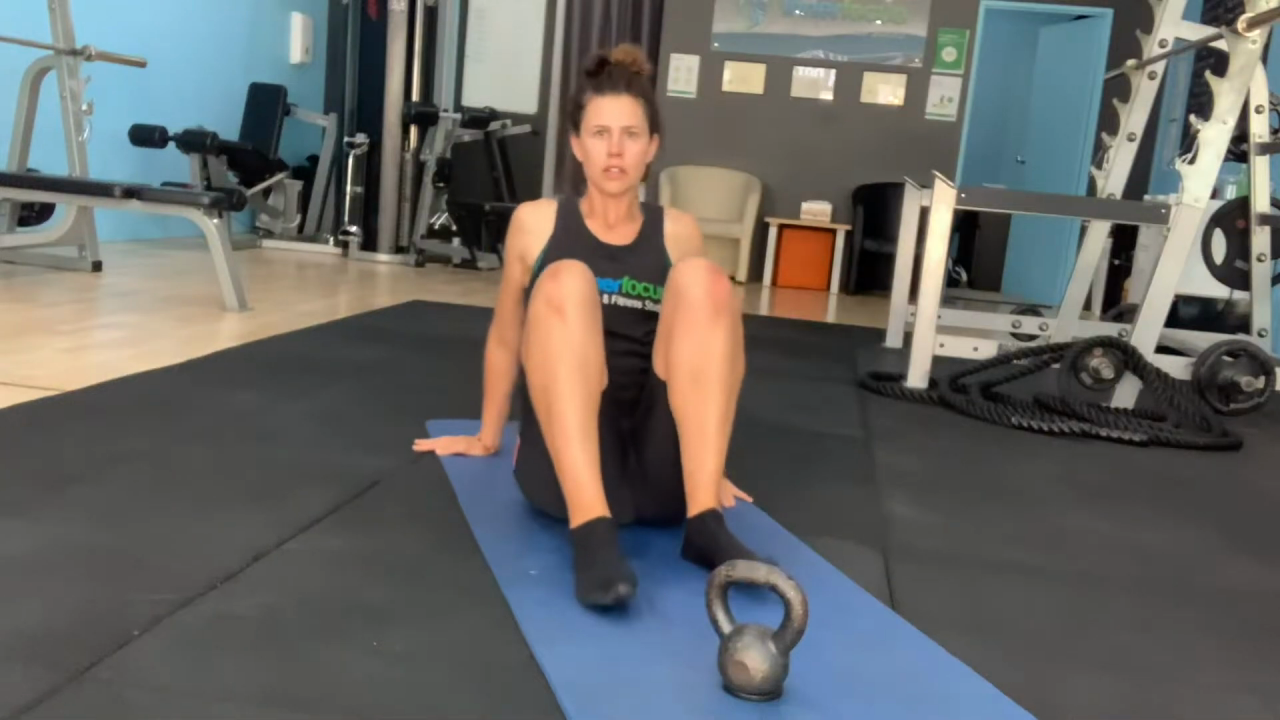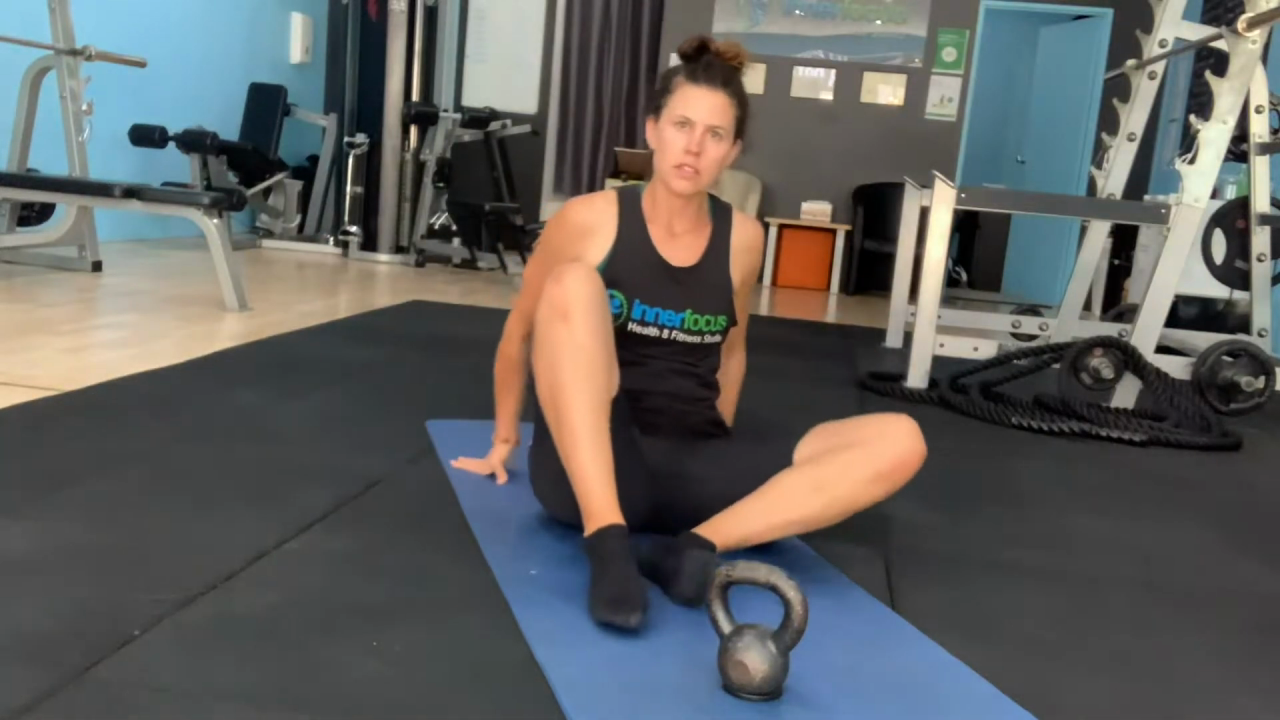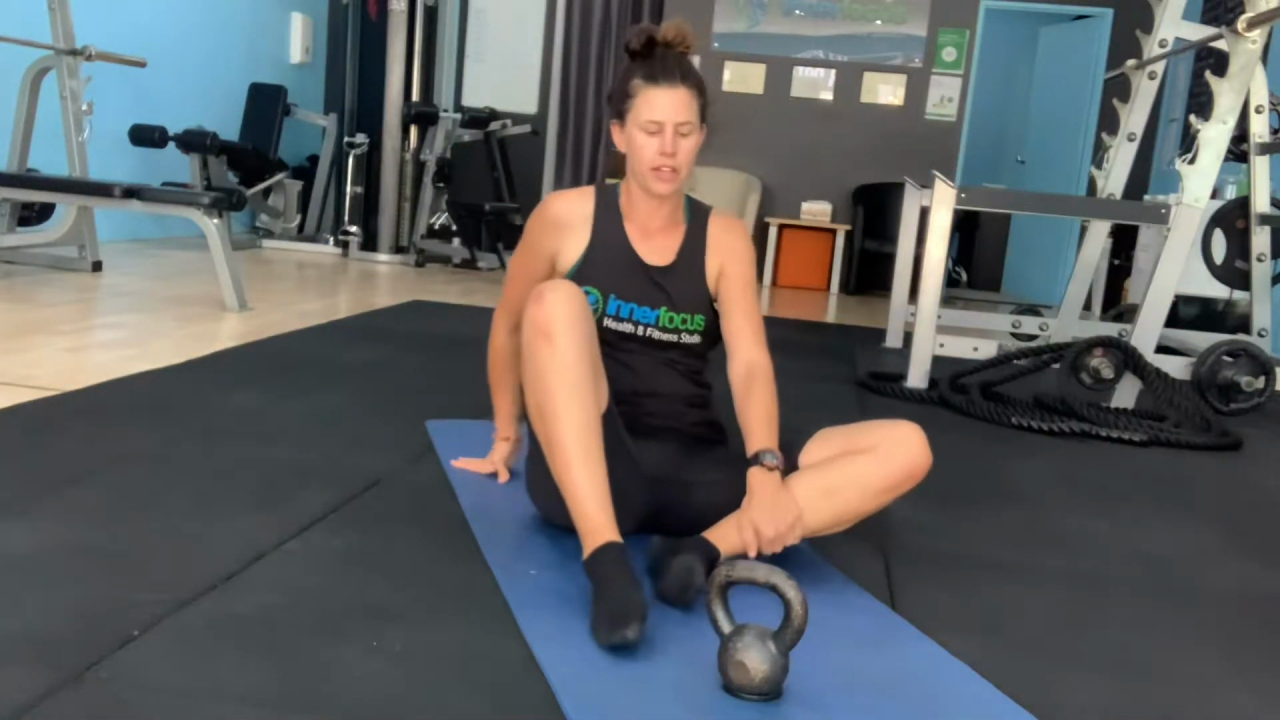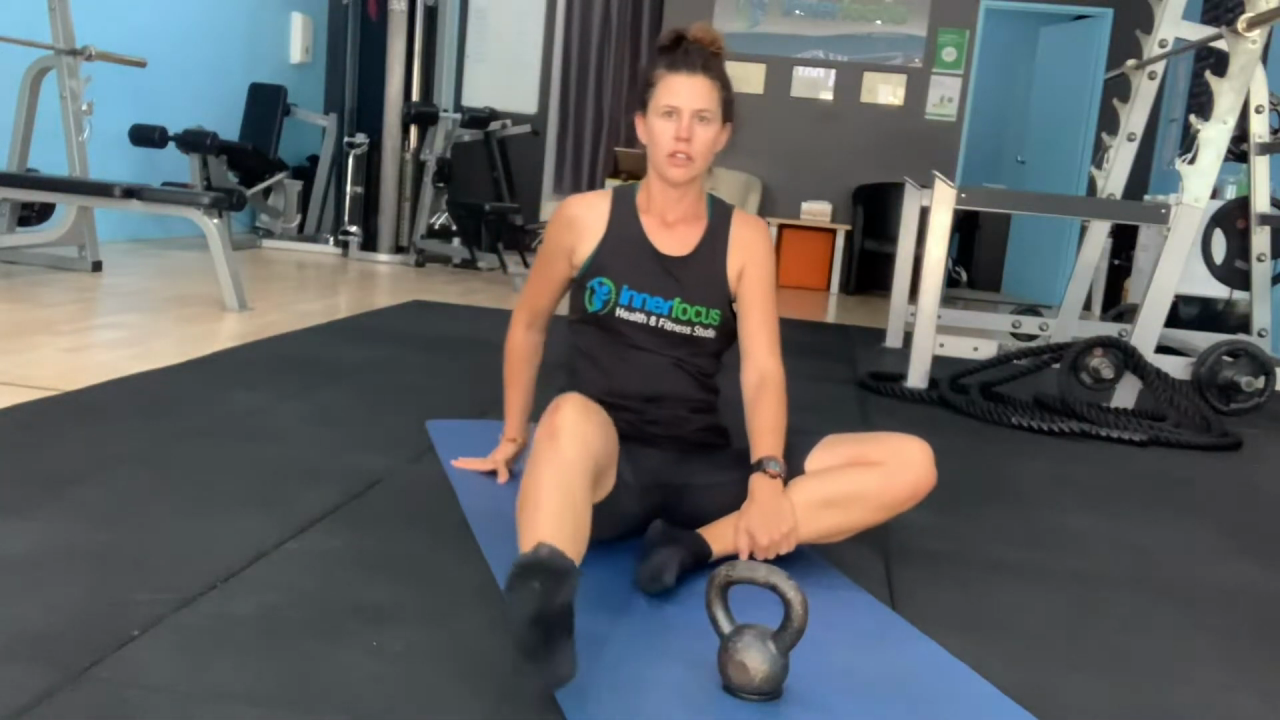
dt=1s
person 1, frame 1
left shoulder: (679, 233)
right shoulder: (536, 223)
right elbow: (505, 339)
left wrist: (708, 468)
right wrist: (487, 437)
left hip: (663, 465)
right hip: (569, 463)
left knee: (705, 279)
right knee: (566, 281)
left ankle: (704, 521)
right ankle: (591, 529)
person 1, frame 2
left shoulder: (743, 238)
right shoulder: (589, 219)
right elbow: (520, 333)
right wrist: (504, 439)
left hip: (695, 466)
right hip: (591, 467)
left knee: (899, 442)
right knee: (575, 286)
left ankle: (698, 544)
right ankle: (606, 541)
person 1, frame 3
left shoulder: (725, 237)
right shoulder: (567, 216)
left elbow: (749, 363)
right elbow: (508, 325)
left wrist: (766, 472)
right wrist: (506, 438)
left hip: (691, 470)
right hip: (588, 473)
left knee: (905, 449)
right knee: (556, 300)
left ankle: (709, 546)
right ankle: (605, 559)
person 1, frame 4
left shoulder: (746, 237)
right shoulder: (585, 217)
left elbow: (763, 371)
right elbow: (528, 323)
left wrist: (767, 480)
right wrist: (512, 438)
left hip: (697, 464)
right hip: (606, 459)
left knee: (910, 464)
right knee: (574, 418)
left ankle: (701, 542)
right ankle: (545, 598)
